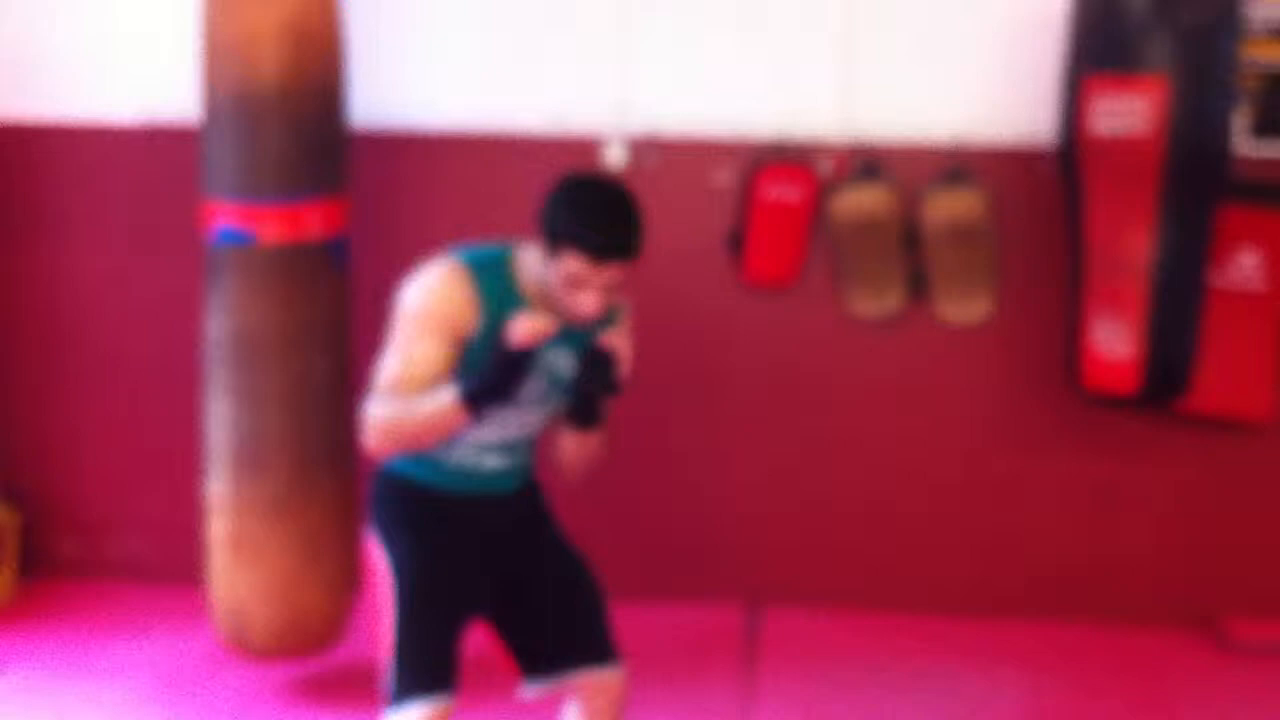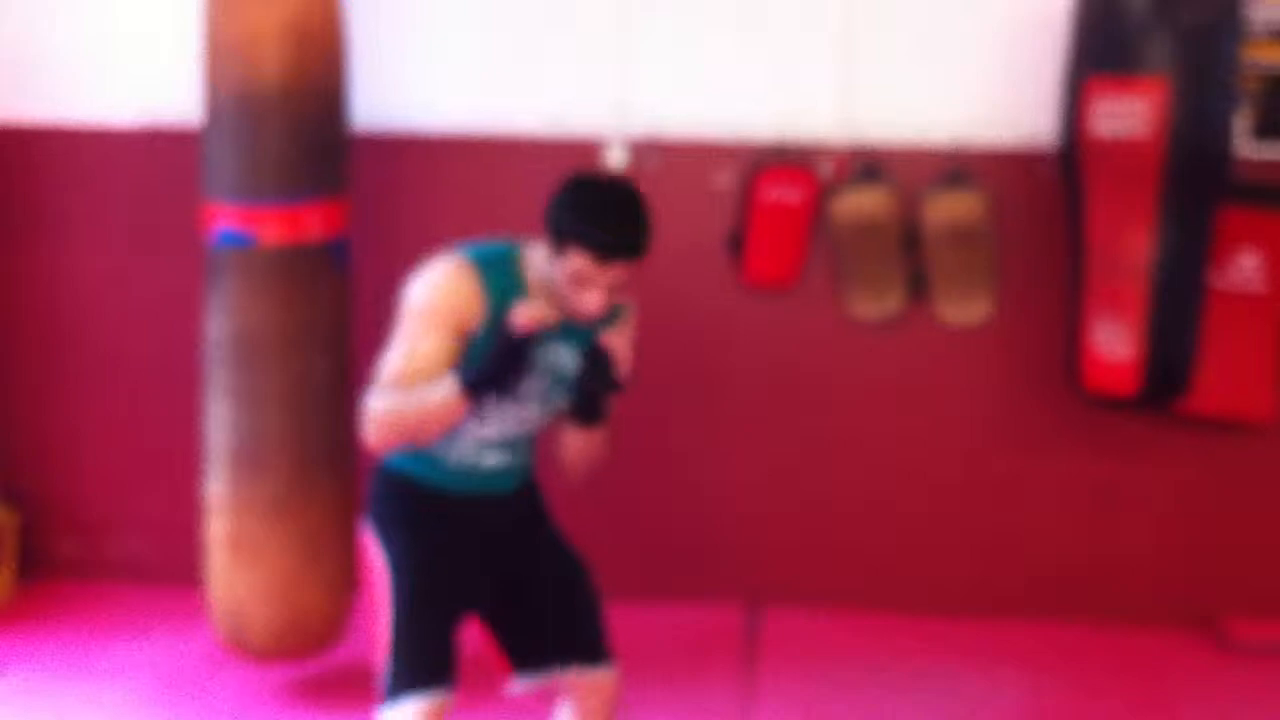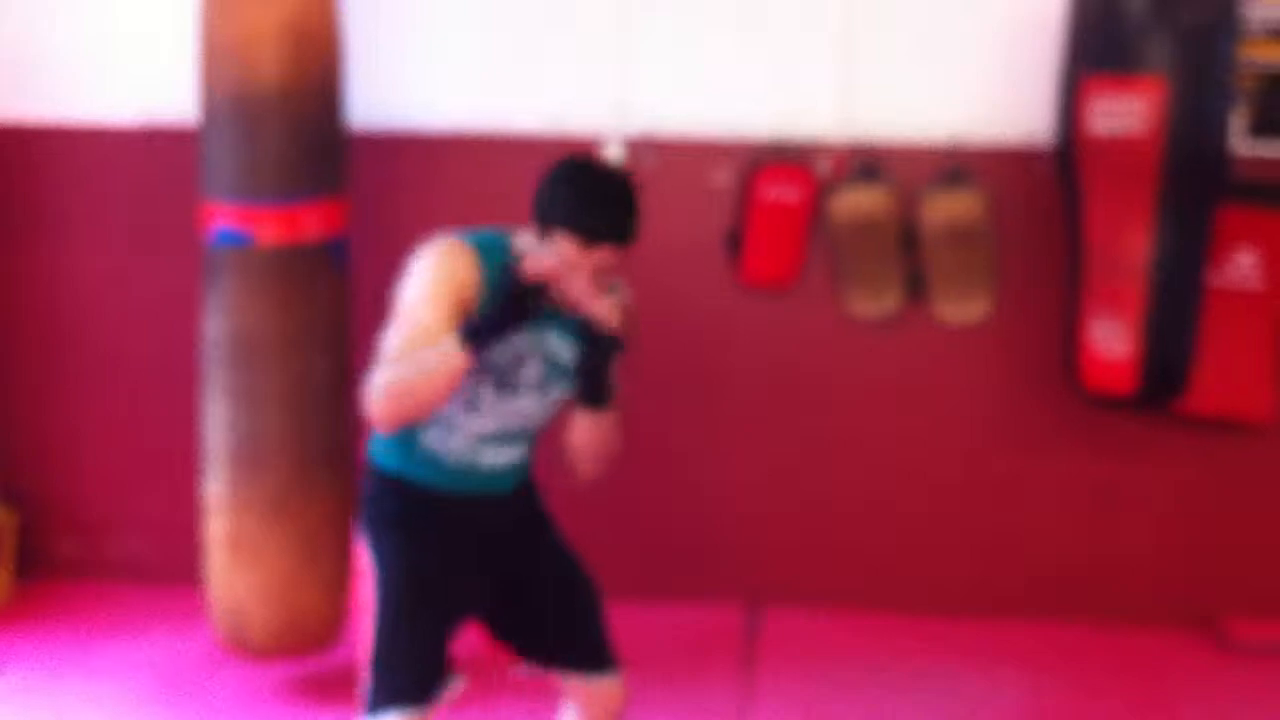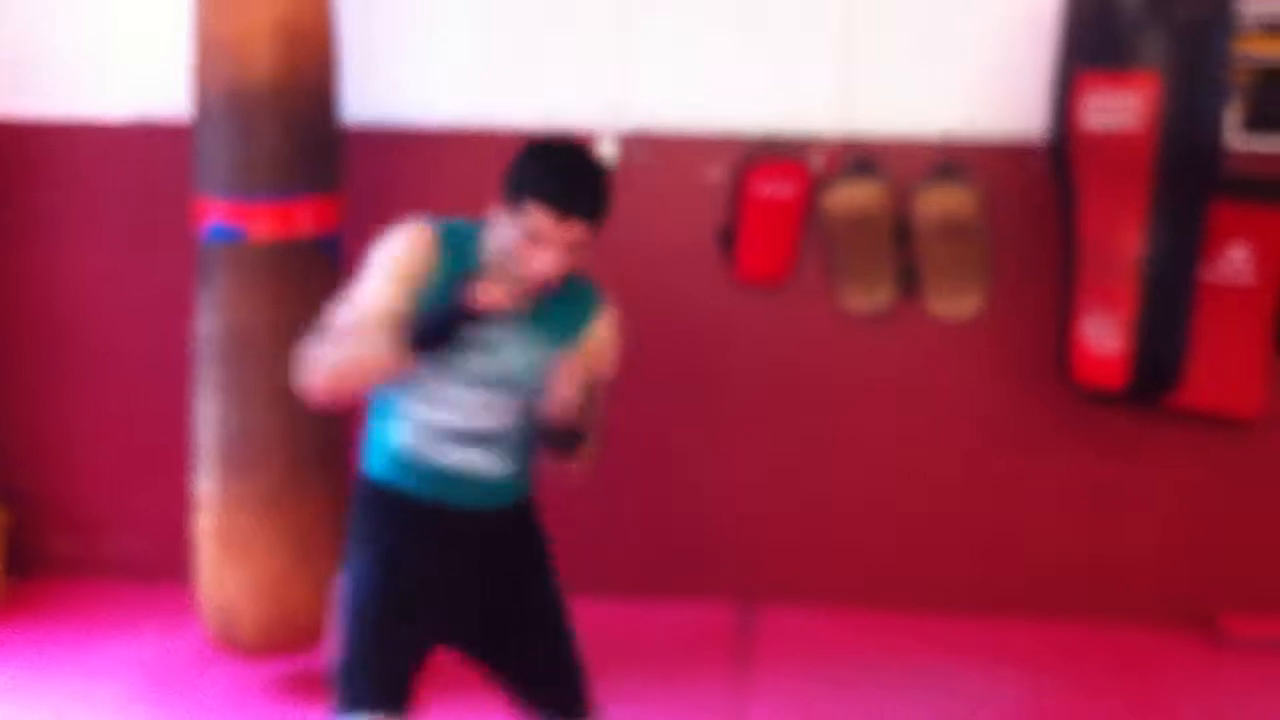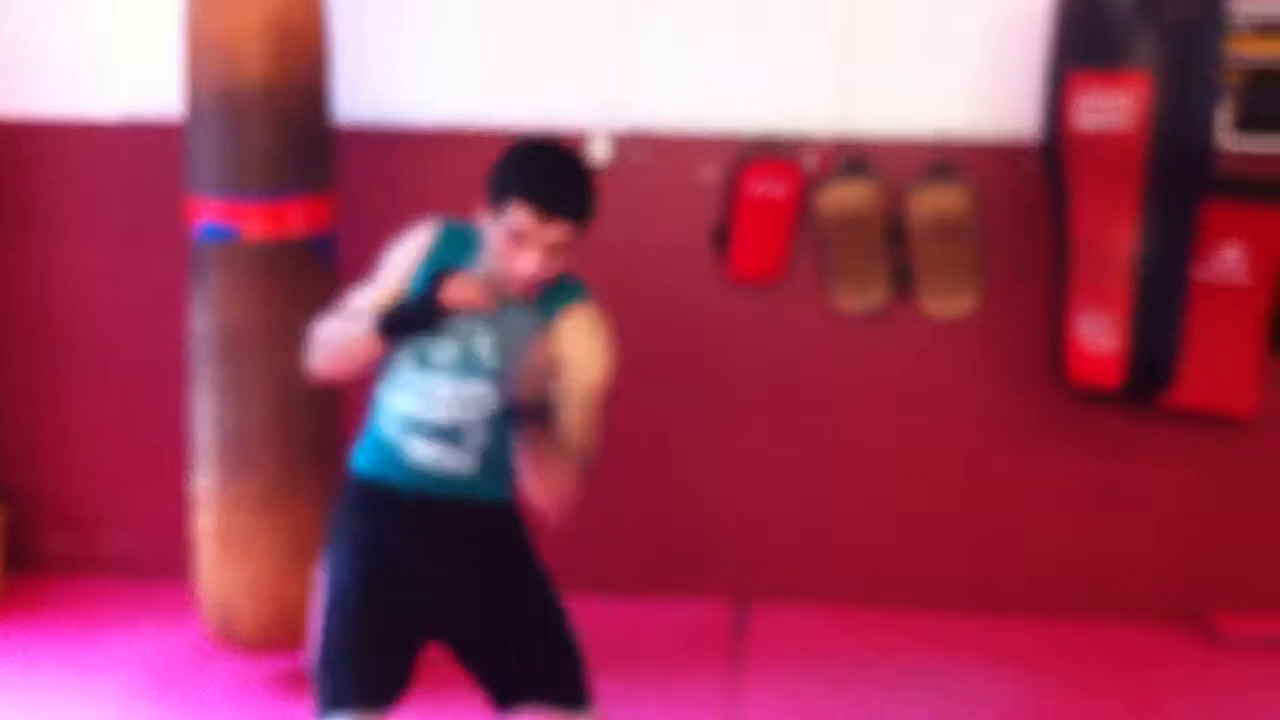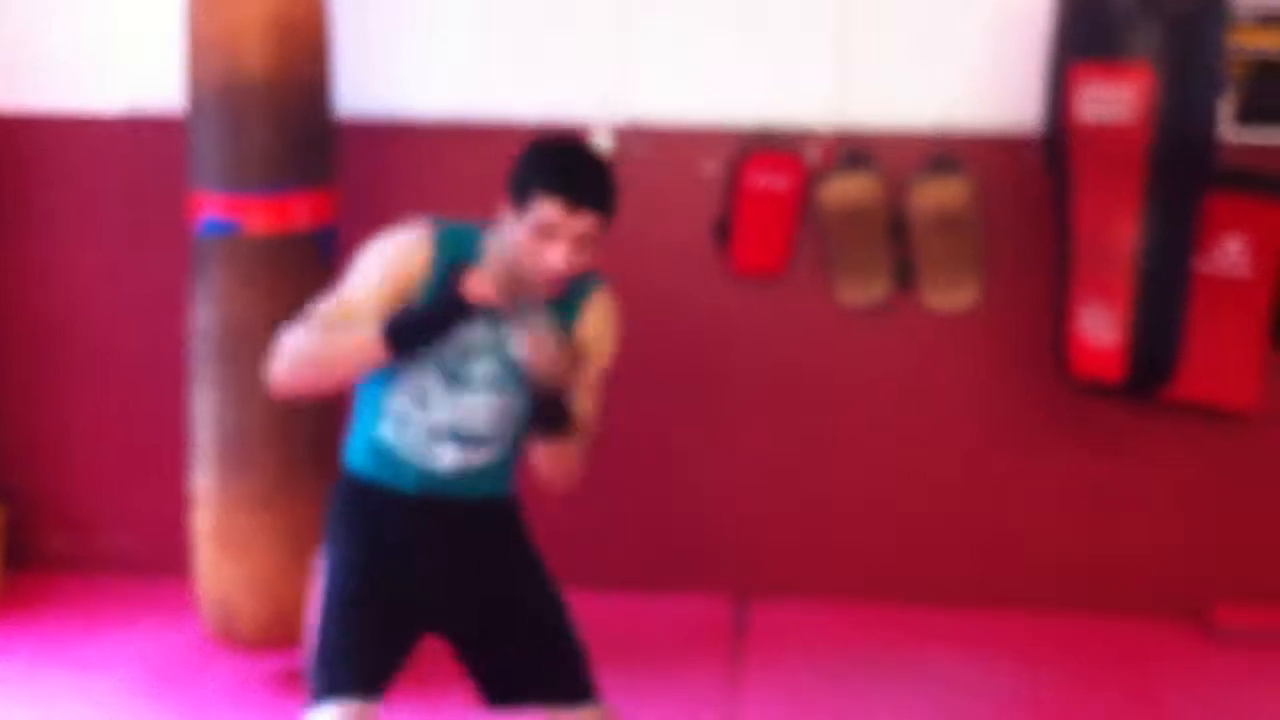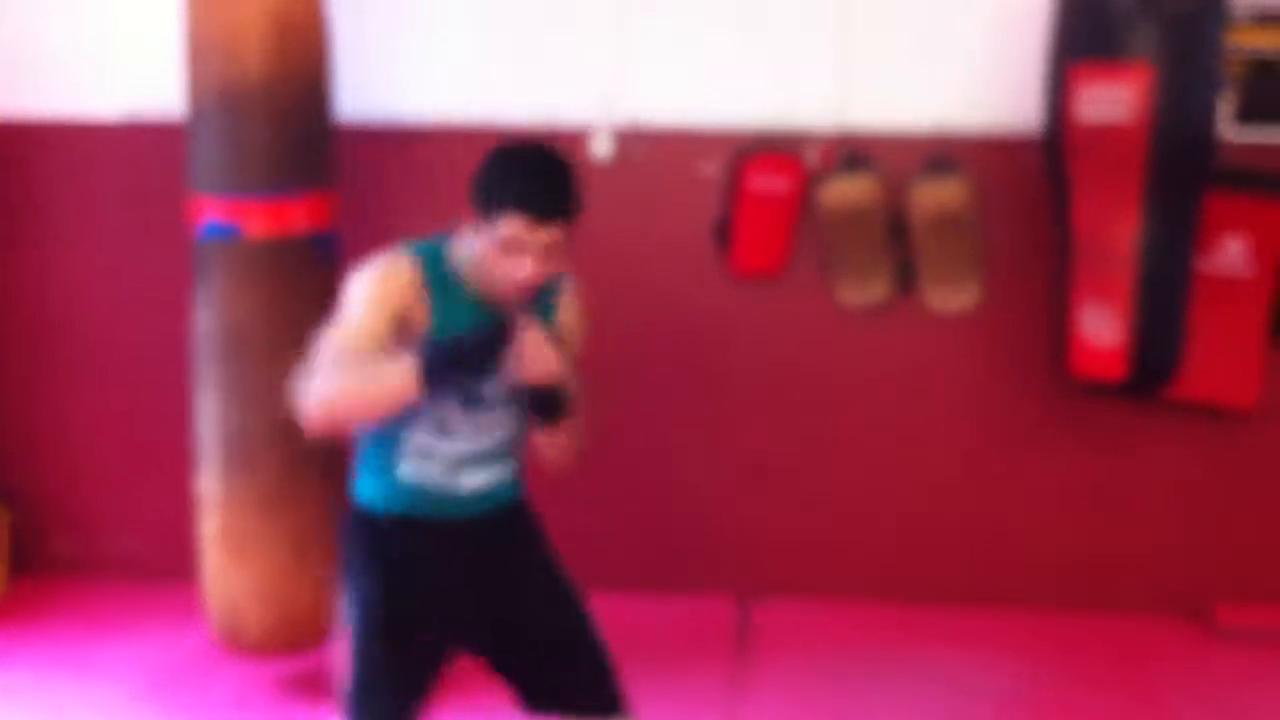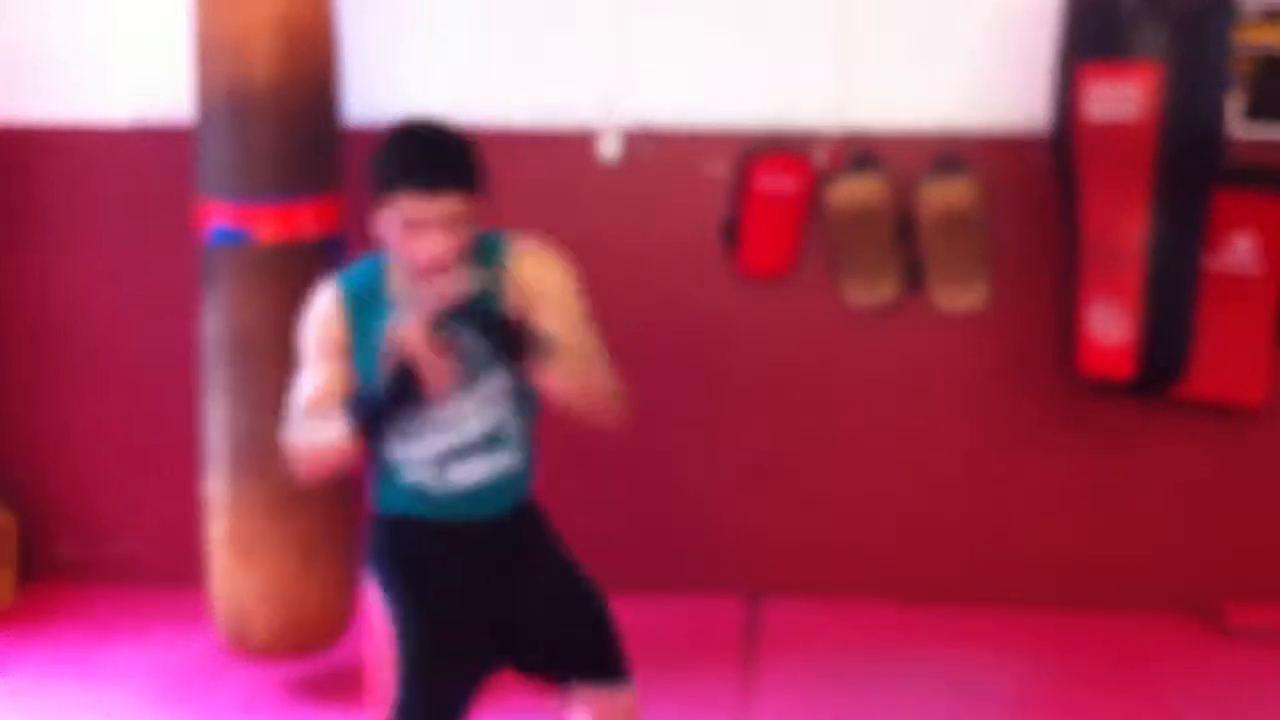
dt=0.1s
person 1, frame 1
left shoulder: (606, 318)
right shoulder: (449, 288)
left elbow: (575, 461)
right elbow: (379, 432)
left wrist: (590, 400)
right wrist: (486, 384)
left hip: (513, 507)
right hip: (420, 507)
person 1, frame 2
left shoulder: (610, 316)
right shoulder: (457, 284)
left elbow: (579, 461)
right elbow: (380, 426)
left wrist: (592, 397)
right wrist: (487, 373)
left hip: (510, 506)
right hip: (419, 504)
person 1, frame 3
left shoulder: (605, 310)
right shoulder: (453, 265)
left elbow: (588, 462)
right elbow: (385, 407)
left wrist: (600, 364)
right wrist: (490, 326)
left hip: (508, 509)
right hip: (411, 507)
person 1, frame 4
left shoulder: (590, 318)
right shoulder: (420, 253)
left elbow: (560, 457)
right elbow: (318, 377)
left wrist: (568, 431)
right wrist: (433, 328)
left hip: (503, 534)
right hip: (398, 523)
person 1, frame 5
left shoulder: (576, 323)
right shoulder: (429, 247)
left elbow: (553, 496)
right elbow: (324, 355)
left wrist: (532, 412)
right wrist: (401, 319)
left hip: (485, 532)
right hip: (382, 521)
person 1, frame 6
left shoulder: (588, 311)
right shoulder: (414, 254)
left elbow: (560, 474)
right elbow: (288, 369)
left wrist: (553, 407)
right wrist: (413, 325)
left hip: (484, 527)
right hip: (377, 516)
person 1, frame 7
left shoulder: (555, 299)
right shoulder: (393, 281)
left elbow: (554, 456)
right elbow: (317, 405)
left wrist: (552, 396)
right wrist: (455, 356)
left hip: (502, 535)
right hip: (397, 545)
person 1, frame 8
left shoulder: (524, 266)
right shoulder: (342, 304)
left elbow: (604, 404)
right elbow: (305, 455)
left wrist: (509, 337)
right wrist: (378, 411)
left hip: (515, 534)
right hip: (417, 547)
